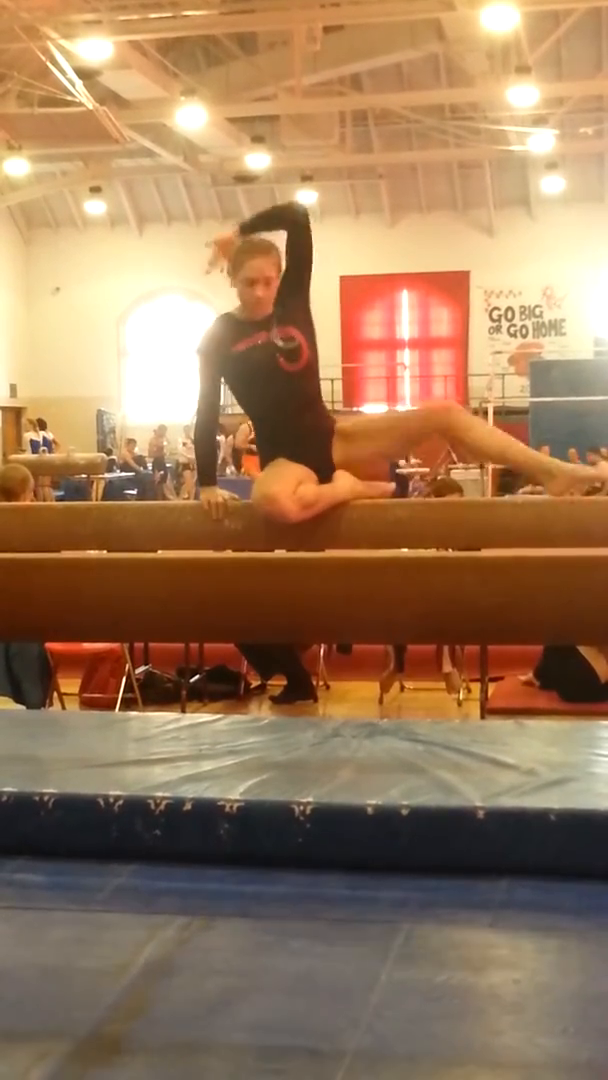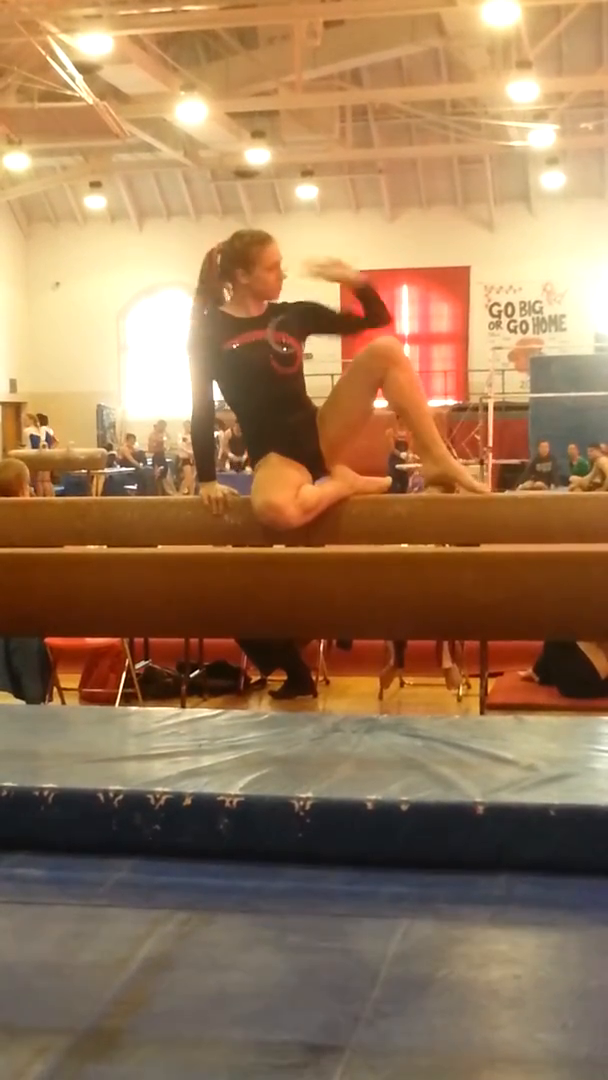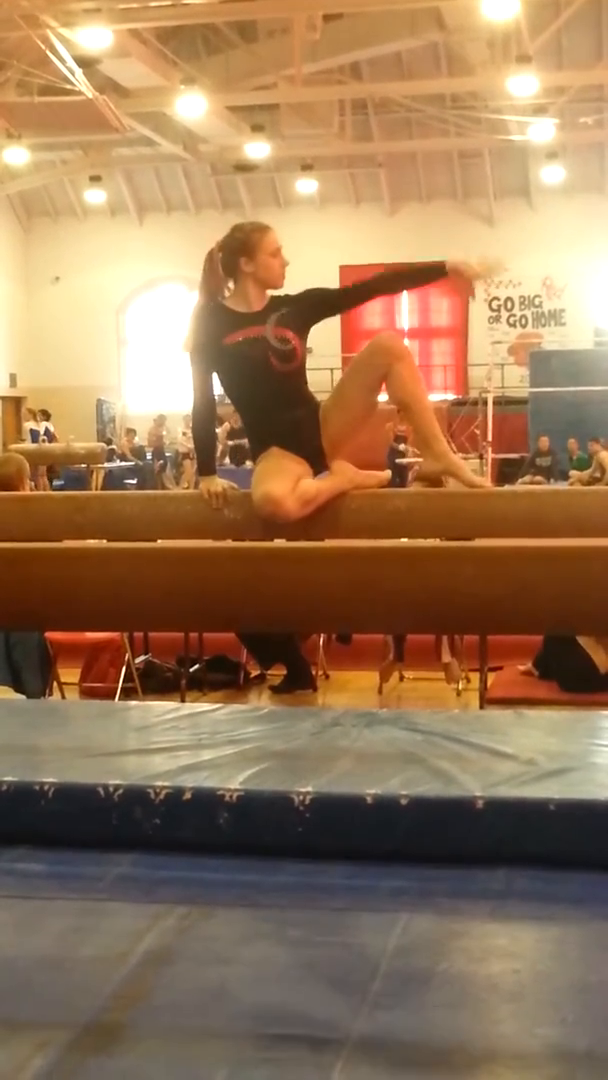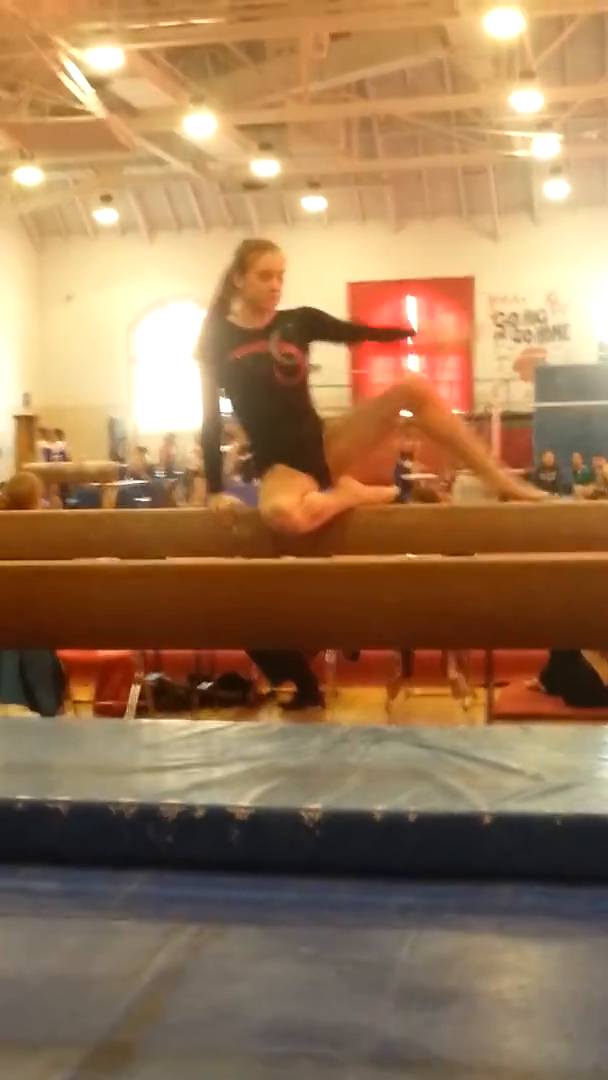
dt=0.3s
person 1, frame 1
left shoulder: (292, 304)
right shoulder: (218, 339)
left elbow: (296, 216)
right elbow: (207, 414)
left wrist: (238, 233)
right wrist: (209, 484)
left hip: (331, 440)
right hip: (284, 459)
left knee: (441, 413)
right knee: (273, 501)
left ankle: (555, 474)
right ankle: (349, 488)
person 1, frame 2
left shoulder: (291, 316)
right shoulder: (208, 332)
left elbow: (377, 319)
right elbow: (202, 408)
left wrist: (354, 280)
right wrist: (207, 479)
left hip: (320, 433)
right hip: (274, 453)
left knee: (384, 347)
right knee: (275, 509)
left ankle: (440, 461)
right ankle: (348, 483)
person 1, frame 3
left shoulder: (295, 308)
right shoulder: (211, 324)
left elbow: (367, 289)
right elbow: (203, 401)
left wrist: (448, 269)
right wrist: (207, 473)
left hip: (321, 429)
right hip: (276, 449)
left knee: (389, 344)
right knee: (273, 501)
left ankle: (441, 457)
right ankle: (346, 477)
person 1, frame 4
left shoulder: (297, 322)
right shoulder: (217, 339)
left elbow: (357, 333)
right elbow: (210, 417)
left wrist: (415, 334)
right wrist: (216, 490)
left hip: (326, 446)
right hip: (281, 466)
left knee: (414, 388)
right knee: (282, 514)
left ankle: (498, 478)
right ankle: (351, 494)
